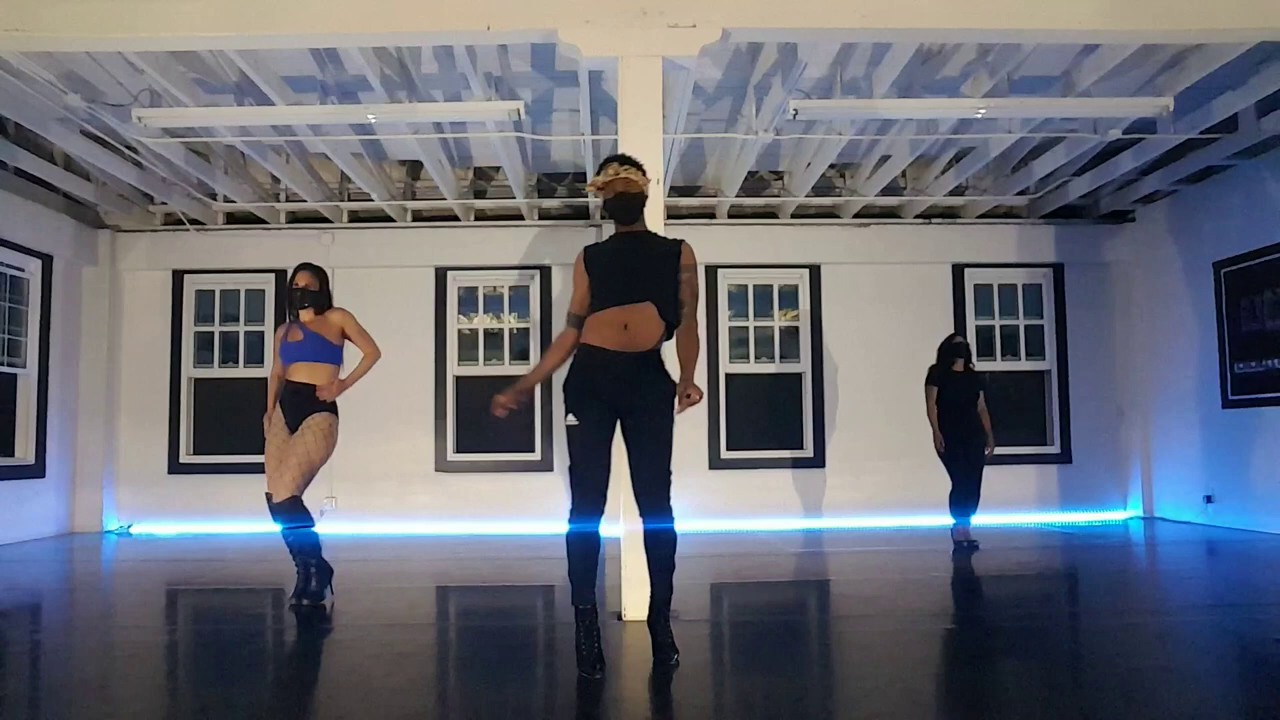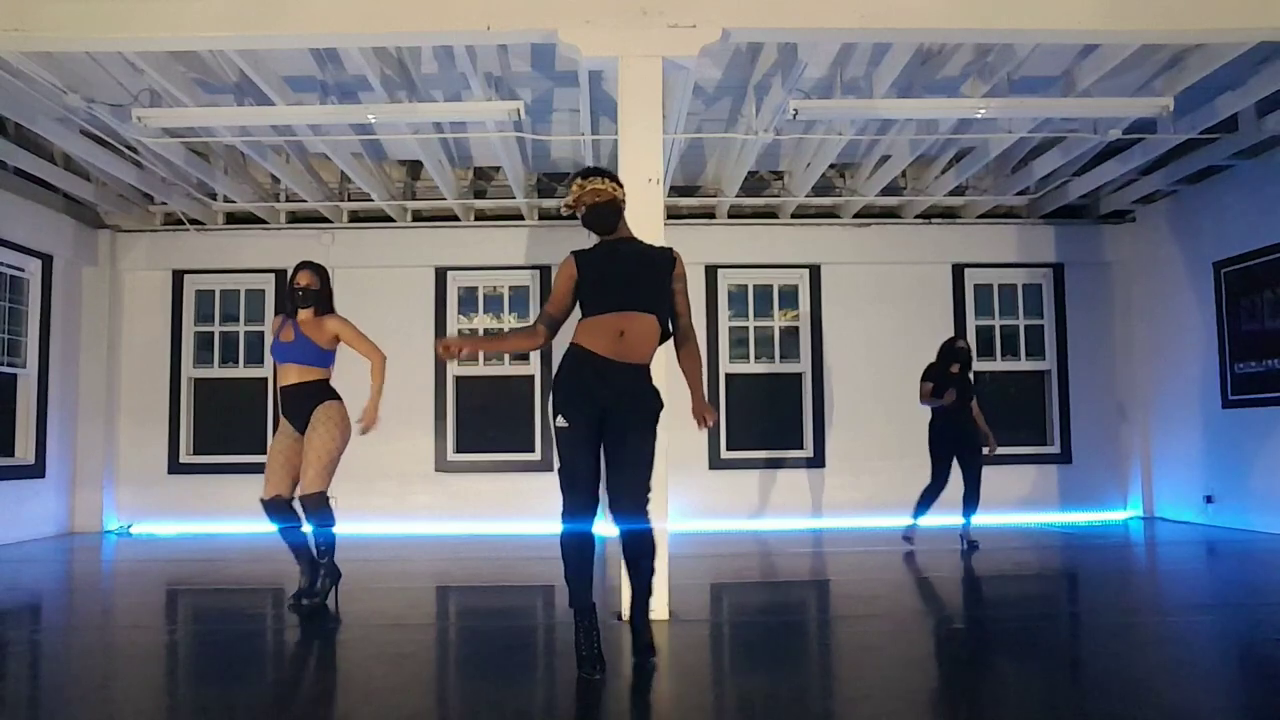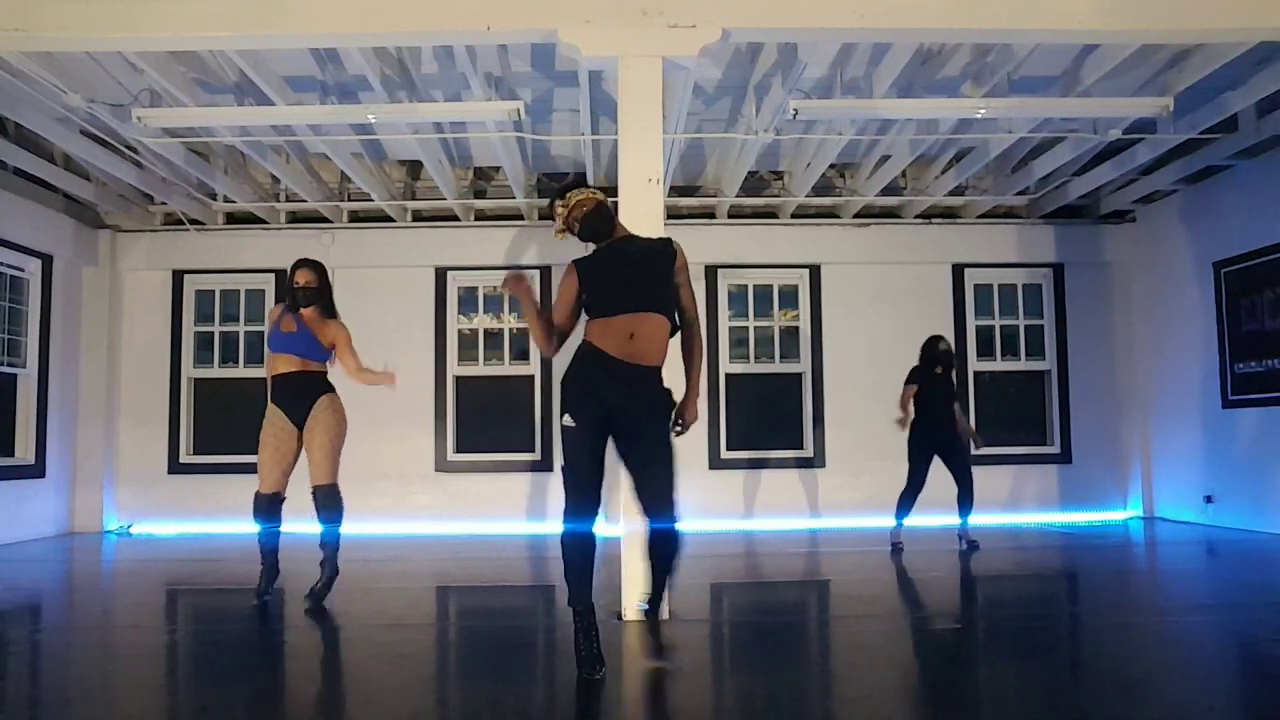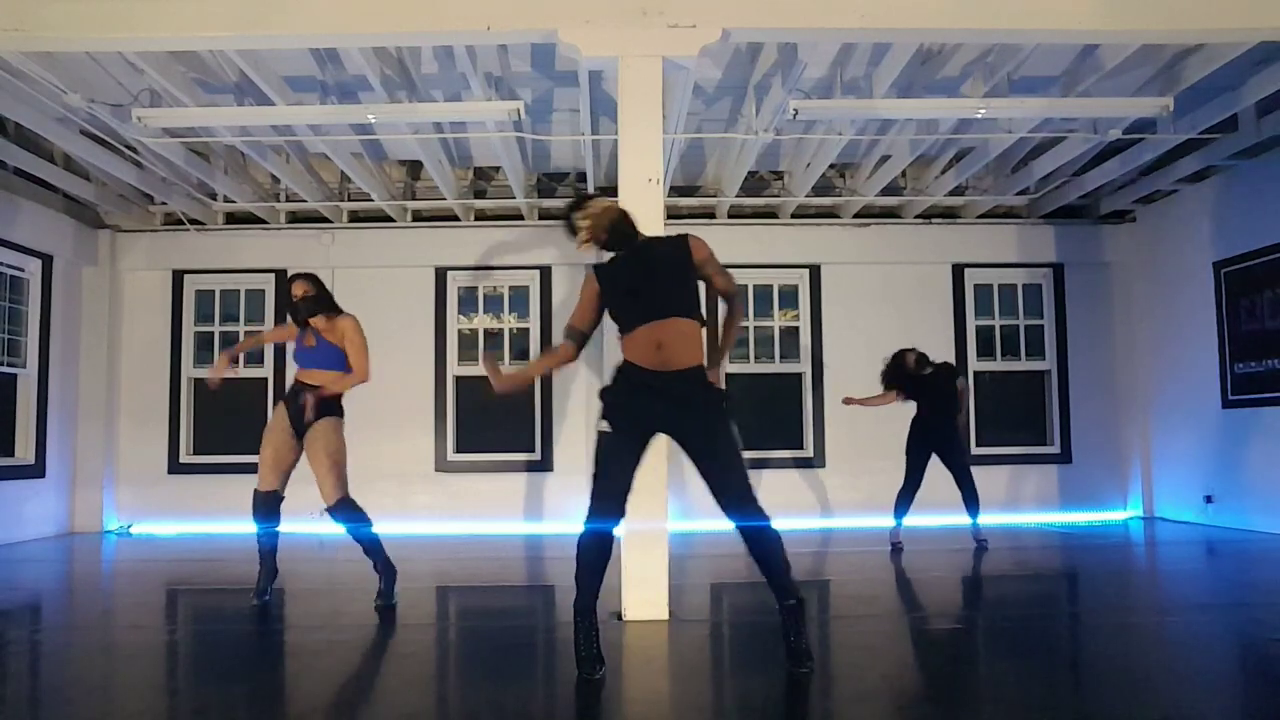
dt=0.3s
person 1, frame 1
left shoulder: (678, 253)
right shoulder: (590, 258)
left elbow: (688, 324)
right elbow: (571, 332)
left wrist: (687, 378)
right wrist: (525, 386)
left hip: (648, 380)
right hip: (591, 378)
left knee: (656, 504)
right knee: (587, 506)
left ankle: (660, 619)
right ankle: (586, 620)
person 1, frame 2
left shoulder: (667, 261)
right shoulder: (578, 263)
left elbow: (684, 333)
right elbow: (540, 333)
left wrist: (697, 395)
right wrist: (477, 344)
left hip: (634, 389)
right hip: (579, 379)
left knee: (628, 507)
right knee: (578, 507)
left ankle: (639, 616)
right ankle: (584, 621)
person 1, frame 3
left shoulder: (668, 252)
right shoulder: (580, 270)
left elbow: (691, 323)
right elbow: (548, 343)
left wrist: (692, 393)
right wrist: (524, 299)
left hip: (642, 391)
right hip: (588, 382)
left knee: (660, 510)
right knee: (580, 509)
left ankle: (653, 613)
right ankle: (583, 620)
person 1, frame 4
left shoulder: (687, 248)
right shoulder: (602, 277)
left elbow: (733, 300)
right elbow: (570, 346)
left wrist: (716, 363)
right wrist: (519, 377)
left hip: (691, 392)
right hip: (630, 393)
left knee: (741, 505)
right knee: (604, 514)
left ankle: (790, 611)
right ankle: (585, 622)
person 2, frame 1
left shoulder: (337, 318)
right shoulder: (284, 330)
left elbow: (372, 352)
right elbow: (276, 374)
left wrist: (344, 382)
right wrist: (269, 412)
left hip: (318, 415)
right hip: (286, 413)
left knee: (284, 496)
right knee: (275, 497)
left ankle: (318, 569)
right ankle: (307, 571)
person 2, frame 2
left shoulder: (332, 324)
right shoulder: (279, 323)
left elbow: (377, 357)
left wrist: (373, 404)
left hip: (324, 409)
right hip: (291, 417)
left knee: (311, 493)
right knee: (273, 498)
left ankle: (327, 571)
right ankle: (309, 568)
person 2, frame 3
left shoulder: (335, 327)
right shoulder: (279, 313)
left elbow: (354, 370)
left wrist: (377, 378)
left hip: (321, 400)
right hip: (281, 406)
left knee: (324, 485)
right knee: (268, 492)
left ankle: (329, 567)
right ankle: (268, 570)
person 2, frame 4
left shoulder: (346, 324)
right shoulder: (300, 330)
left elbow: (361, 372)
right elbow: (259, 339)
left wrist: (321, 392)
right wrist: (229, 356)
left hip: (325, 416)
right hip: (289, 412)
left knee: (336, 499)
right knee: (266, 492)
left ankle: (383, 567)
right ankle: (267, 571)
person 3, frame 1
left shoulder: (974, 376)
right shoulder: (938, 372)
left elbow: (982, 408)
right elbow: (931, 404)
left wrist: (989, 435)
right wrist: (936, 433)
left hip: (973, 435)
right hip: (950, 436)
left knee: (974, 483)
right knee: (960, 482)
left ankle: (965, 528)
right ankle: (958, 526)
person 3, frame 2
left shoulder: (966, 379)
right shoulder: (934, 371)
left elbow: (975, 411)
right elbow: (923, 398)
left wrist: (988, 434)
right wrist: (941, 401)
left hip: (968, 435)
right hip: (942, 433)
left knee: (973, 483)
right knee: (938, 482)
left ankle: (966, 529)
right ankle: (914, 523)
person 3, frame 3
left shoulder: (948, 379)
right shoulder: (919, 373)
right elbow: (906, 396)
left wrist: (972, 434)
right wrist: (906, 415)
left hip: (948, 436)
right hip: (923, 436)
left knee: (966, 481)
right knee: (914, 485)
left ankle: (964, 529)
right ankle: (897, 528)
person 3, frame 4
left shoulder: (946, 370)
right shoulder: (912, 384)
left elbow: (963, 389)
right elbow: (888, 397)
left wrist: (962, 414)
right wrist: (857, 401)
left hip: (949, 435)
right hip: (921, 436)
left knee: (966, 482)
right knee: (911, 484)
left ankle: (975, 525)
right ankle: (896, 528)
